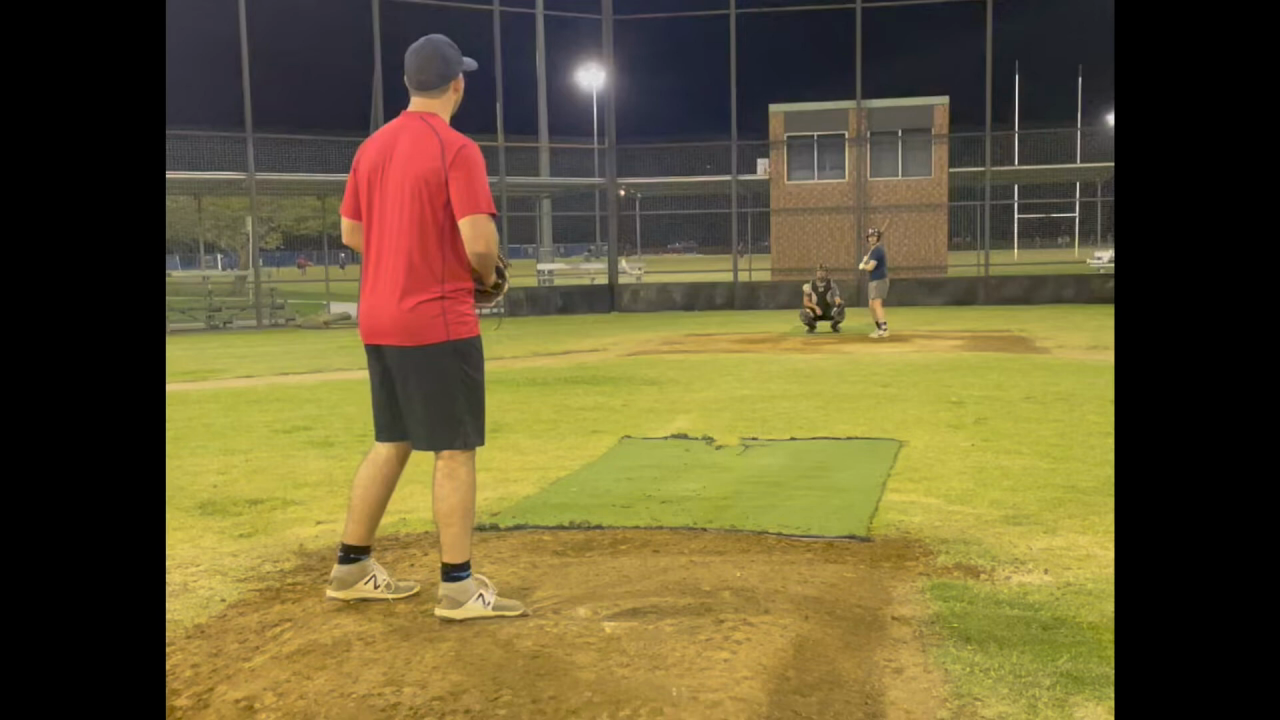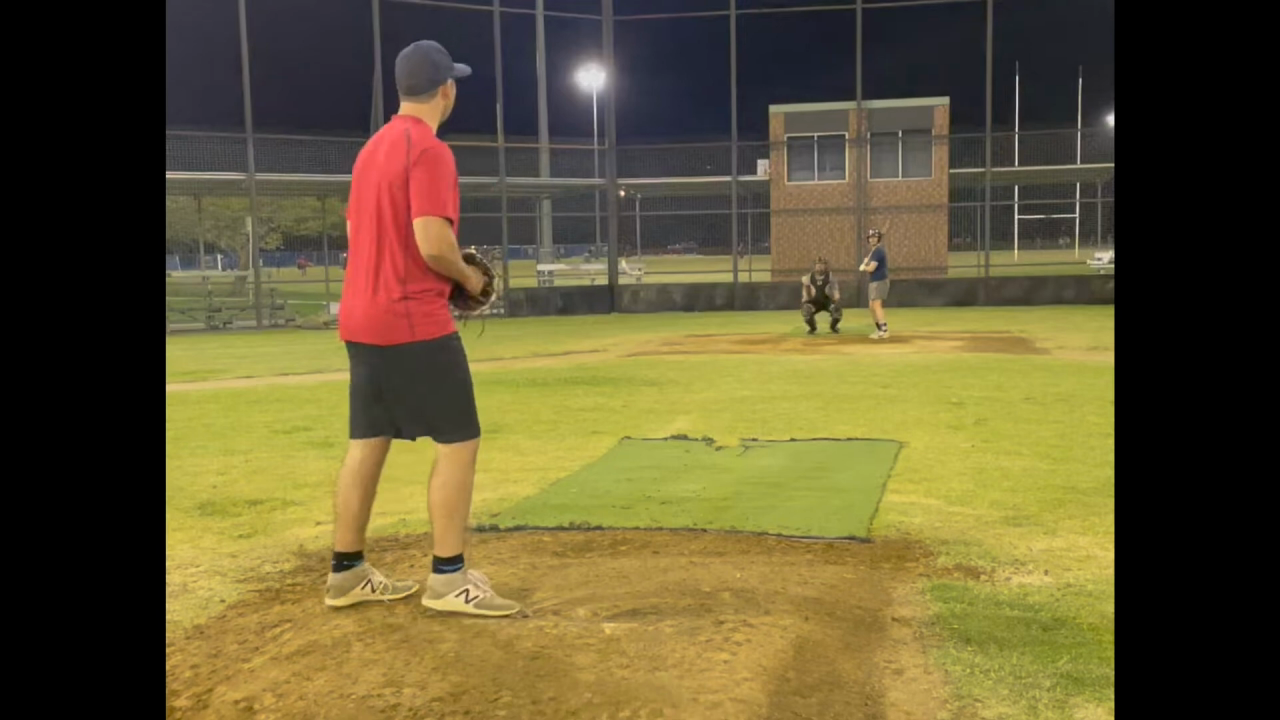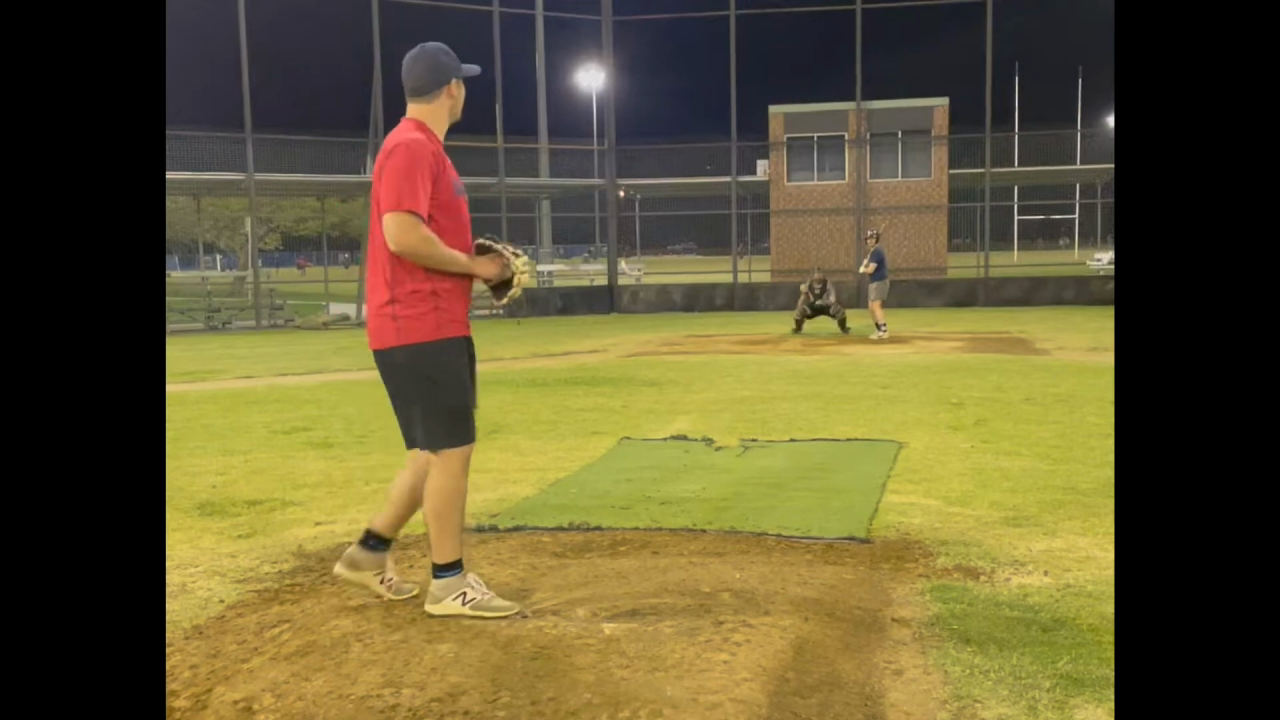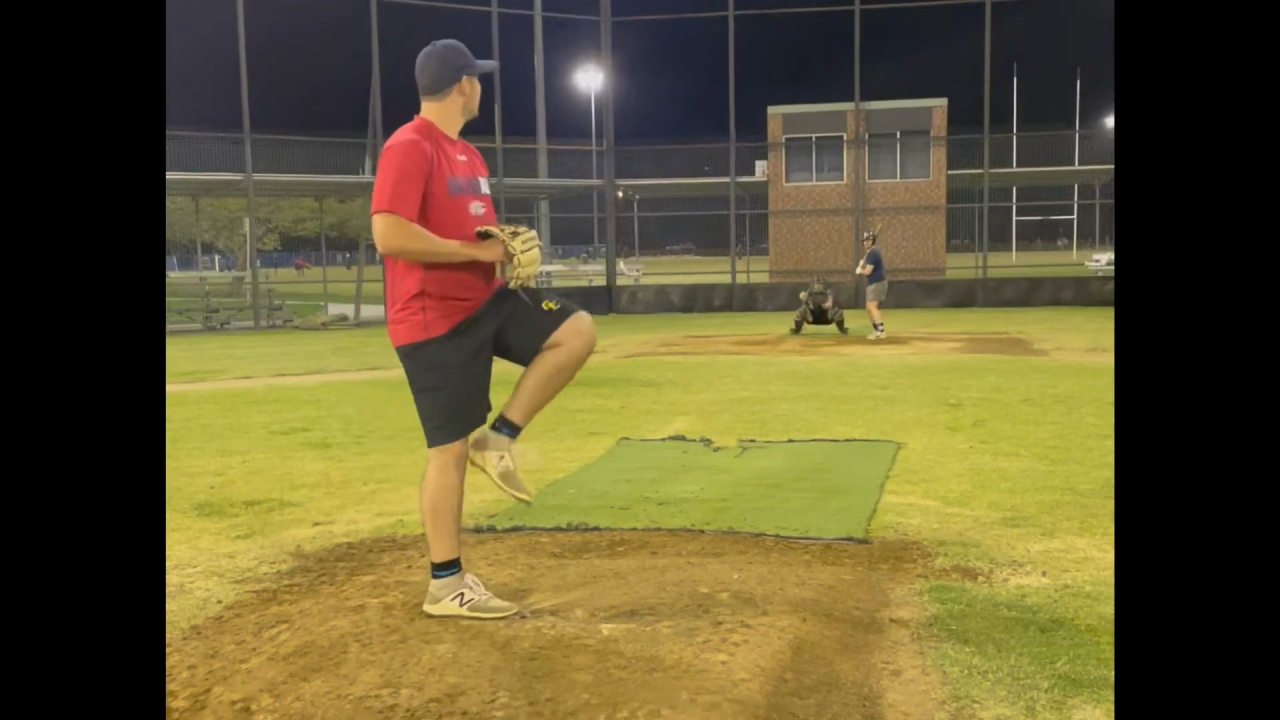
dt=0.3s
person 1, frame 1
left shoulder: (371, 147)
right shoulder: (458, 149)
left elbow: (352, 233)
right elbow: (480, 244)
right wrist: (487, 274)
left hip: (380, 321)
right hip: (438, 322)
left knee: (390, 444)
right knee: (457, 452)
left ankle: (352, 566)
right ankle: (459, 587)
person 1, frame 2
left shoulder: (375, 147)
right shoulder: (430, 151)
right elbow: (434, 244)
right wrist: (468, 277)
left hip: (365, 319)
right hip: (414, 321)
left knee: (367, 443)
right knee: (458, 442)
left ankle: (346, 573)
right ankle: (448, 578)
person 1, frame 3
left shoulder: (426, 149)
right shoulder: (411, 146)
right elbow: (400, 237)
left wrist: (476, 260)
right wrist: (472, 266)
left hip: (445, 322)
right hip: (418, 326)
left knee: (437, 448)
right knee: (450, 451)
left ankle: (369, 551)
right ankle: (447, 582)
person 1, frame 4
left shoulder: (469, 155)
right shoulder: (408, 147)
right elbow: (389, 236)
left wrist: (509, 246)
right wrist: (475, 251)
left hip: (485, 301)
right hip: (433, 320)
left knee: (579, 331)
right knee: (450, 447)
left ankle: (498, 436)
right ankle: (446, 585)
